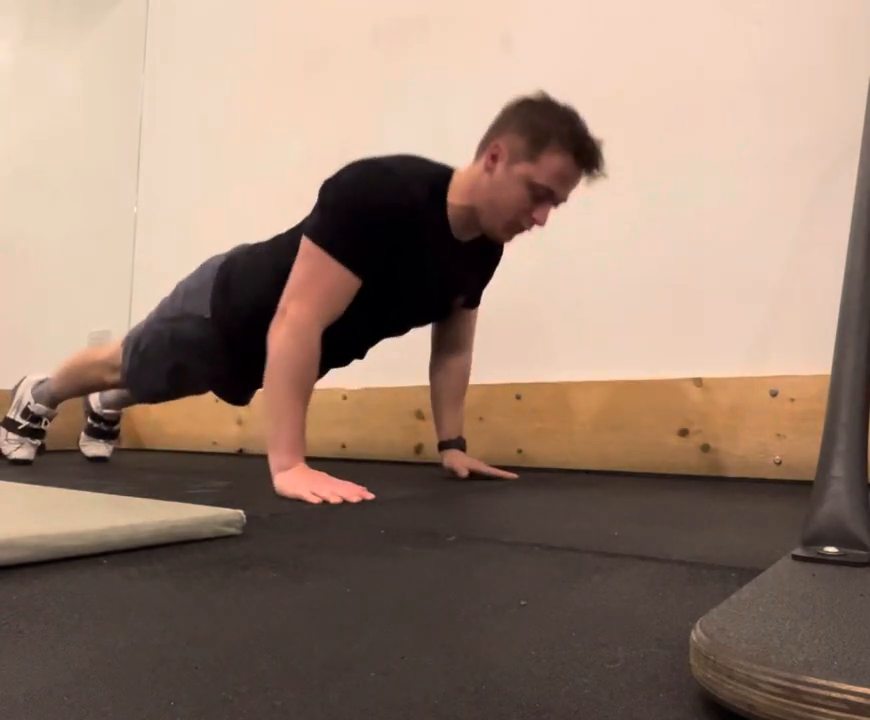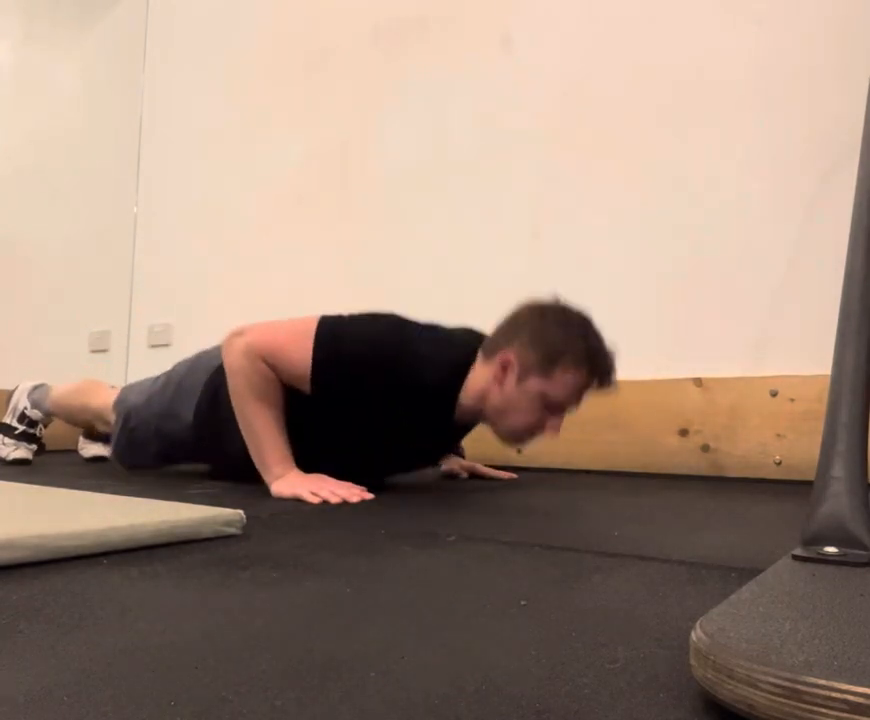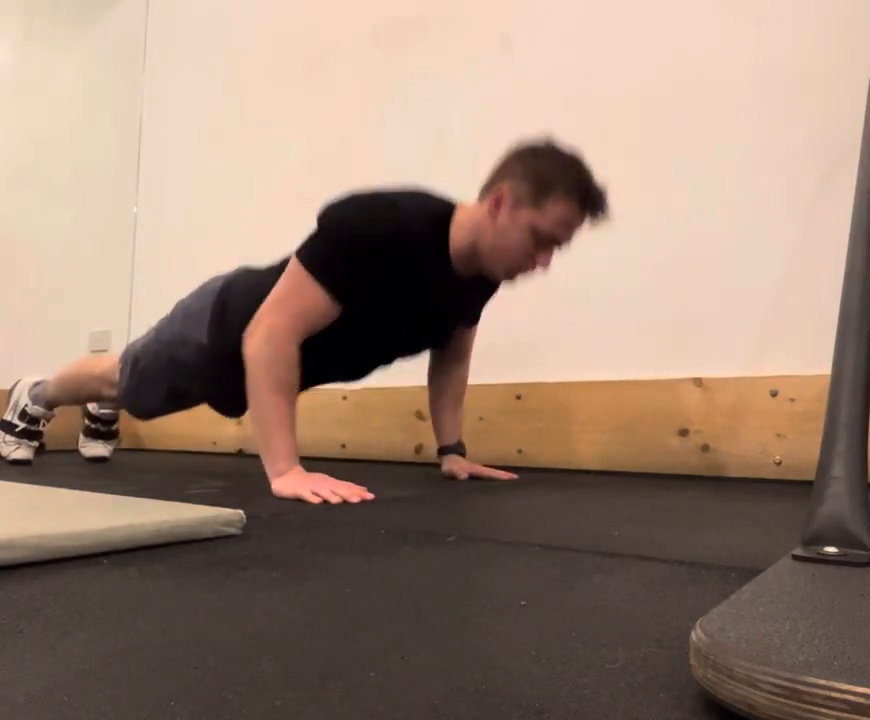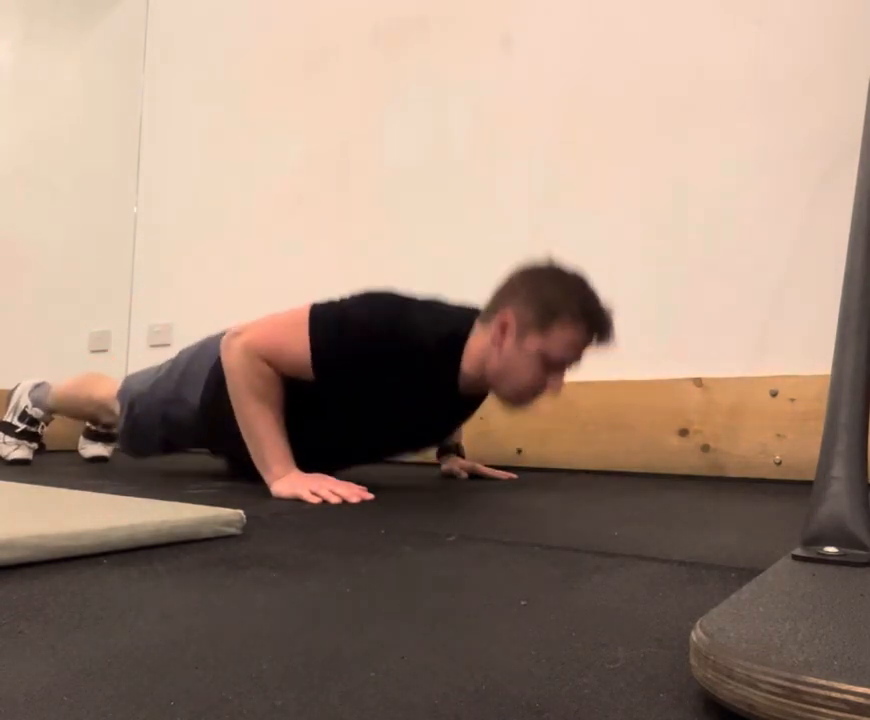
dt=0.4s
person 1, frame 1
left shoulder: (483, 243)
right shoulder: (380, 194)
left elbow: (453, 342)
right elbow: (295, 326)
left wrist: (452, 445)
right wrist: (287, 466)
left hip: (269, 342)
right hip: (224, 305)
right knee: (128, 368)
left ankle: (106, 408)
person 1, frame 2
left shoulder: (470, 369)
right shoulder: (397, 358)
right elbow: (245, 346)
left wrist: (447, 452)
right wrist: (280, 475)
left hip: (275, 399)
right hip: (217, 403)
right knee: (122, 418)
left ankle: (57, 400)
person 1, frame 3
left shoulder: (481, 267)
right shoulder: (378, 230)
left elbow: (450, 355)
right elbow: (268, 335)
left wrist: (451, 449)
right wrist: (283, 469)
left hip: (289, 346)
right hip: (224, 328)
right knee: (125, 381)
left ankle: (98, 415)
person 1, frame 4
left shoulder: (476, 350)
right shoulder: (397, 335)
right elbow: (243, 346)
left wrist: (450, 449)
right wrist: (281, 474)
left hip: (281, 387)
right hip: (221, 387)
right knee: (123, 408)
left ankle: (99, 423)
